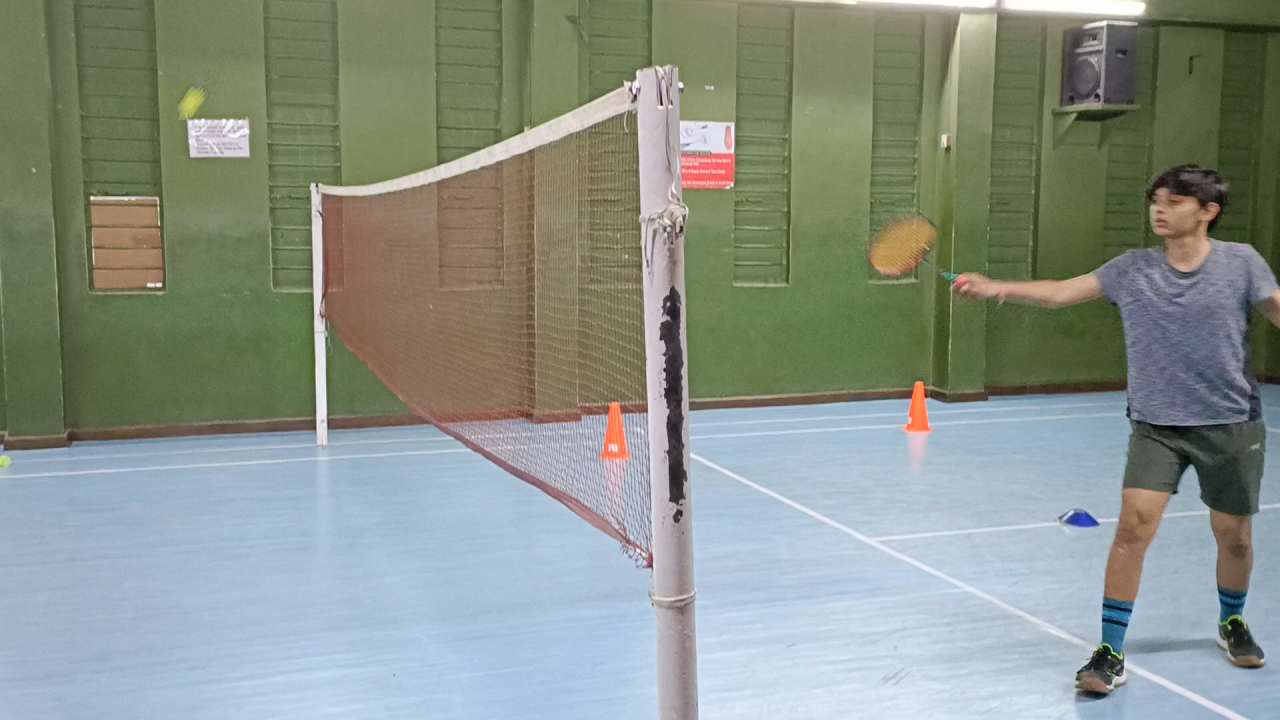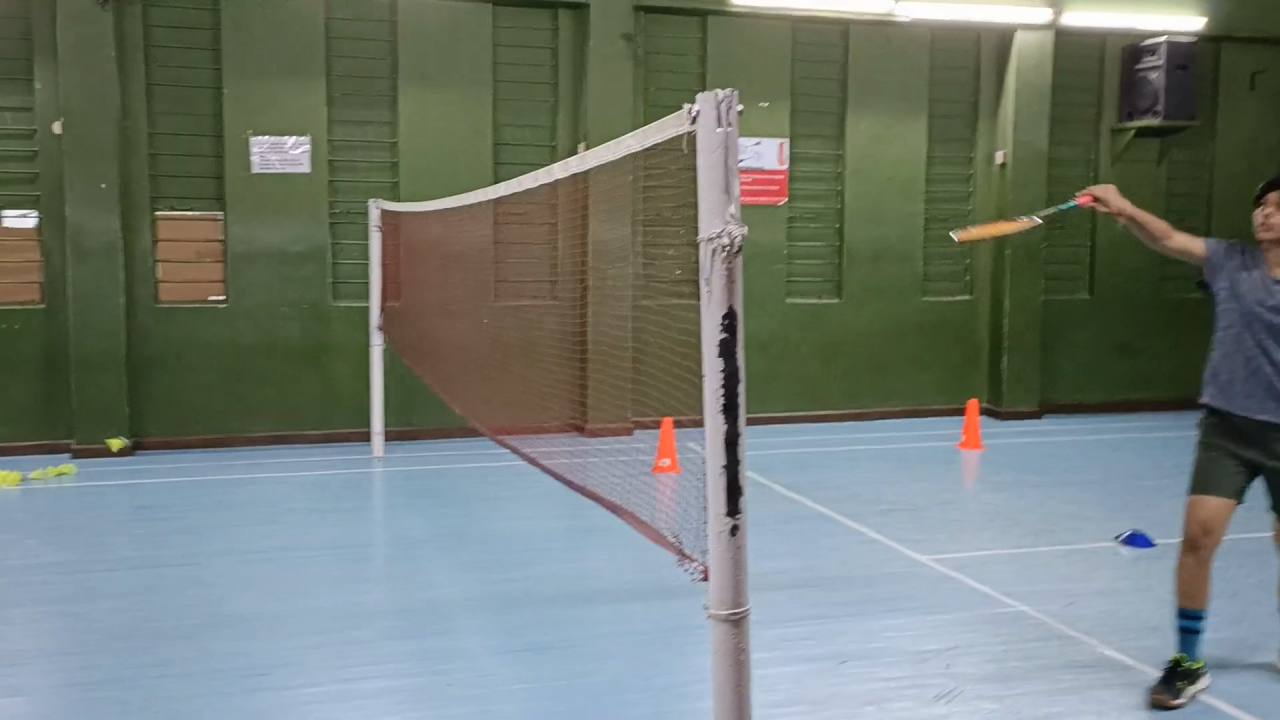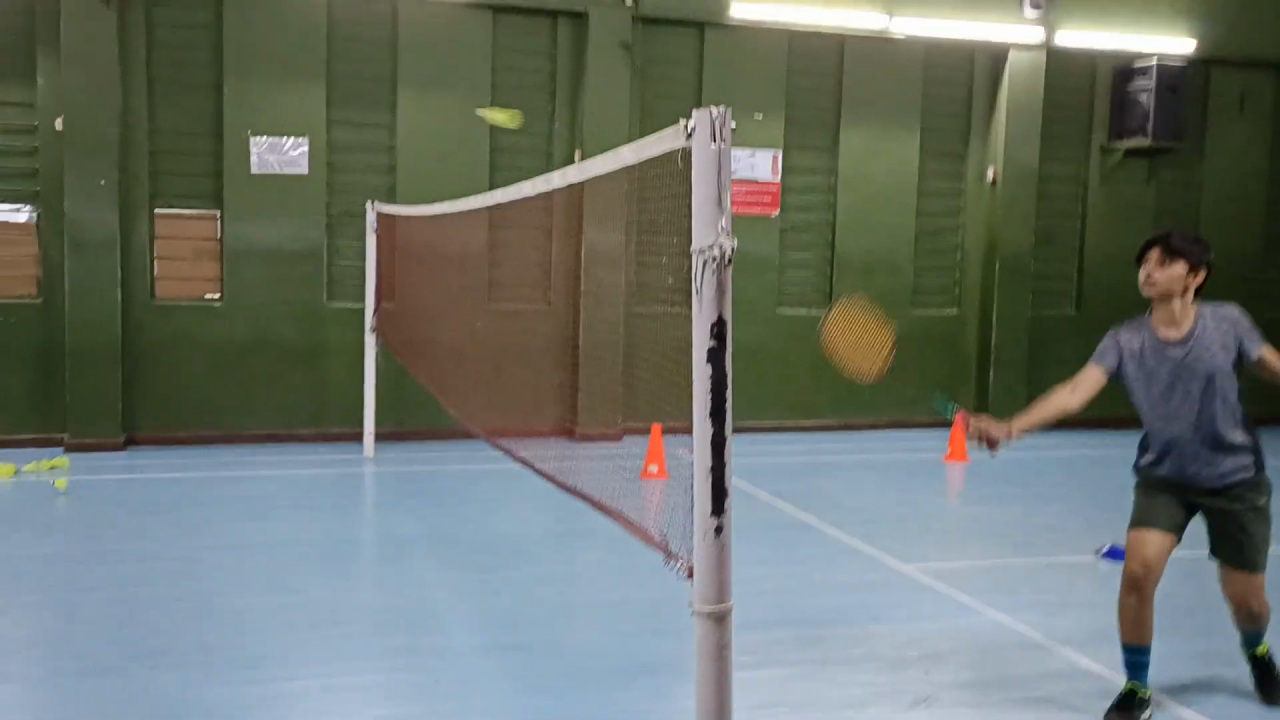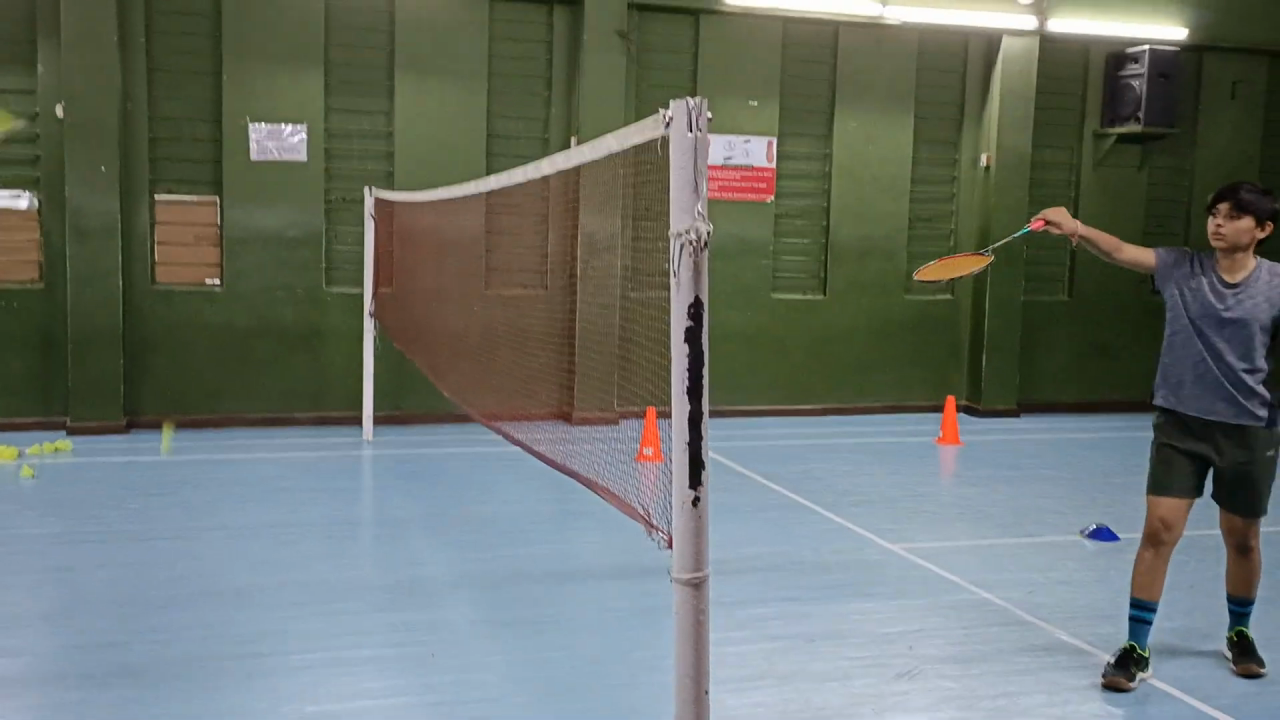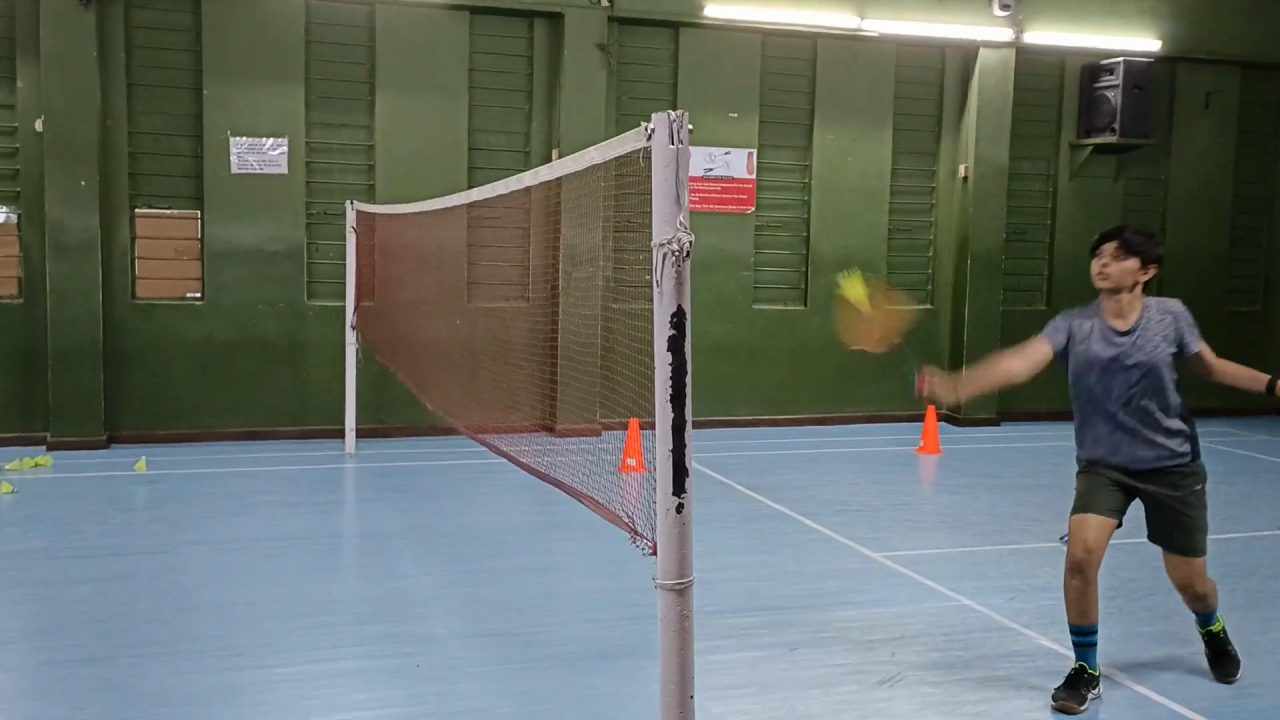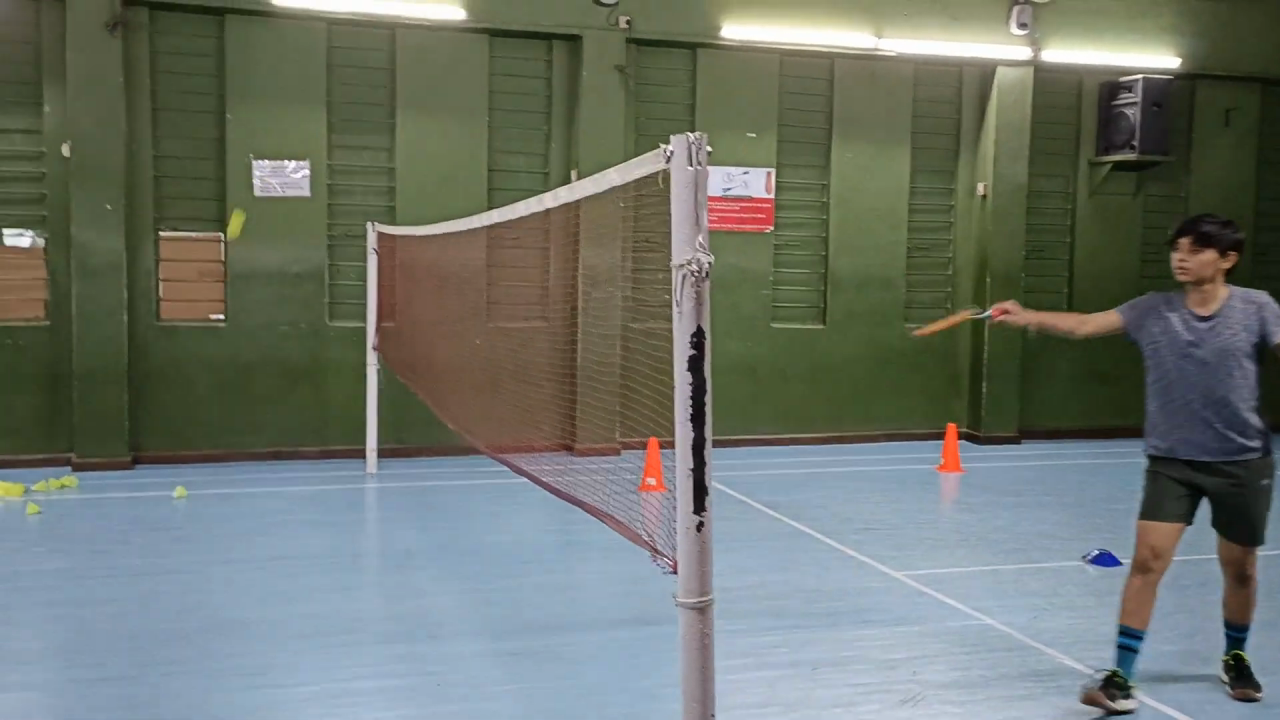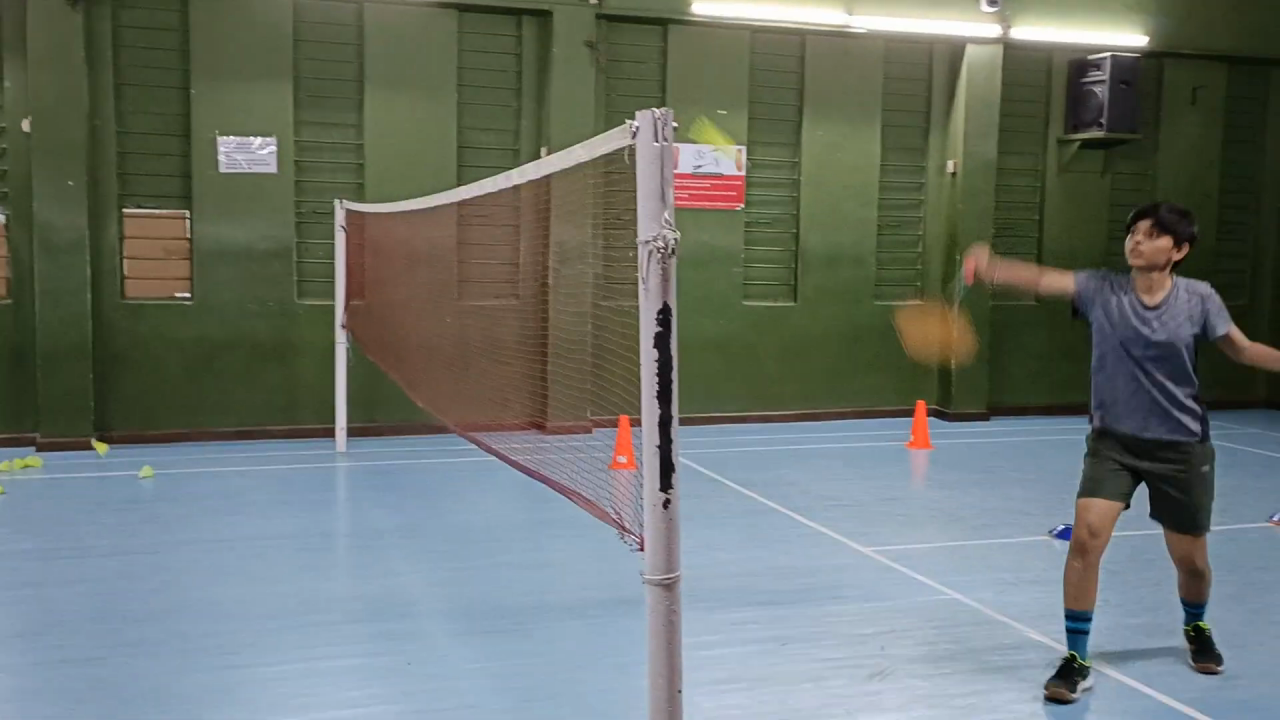
dt=0.7s
person 1, frame 1
right shoulder: (1131, 268)
right elbow: (1060, 292)
right wrist: (995, 287)
left hip: (1231, 423)
right hip: (1156, 423)
left knee: (1235, 536)
right knee: (1133, 527)
left ankle: (1232, 623)
right ankle: (1109, 654)
person 1, frame 2
right shoulder: (1231, 261)
right elbow: (1169, 240)
right wrist: (1125, 208)
right hip: (1227, 424)
right knee: (1199, 535)
right ankle: (1188, 662)
person 1, frame 3
left shoulder: (1230, 323)
right shoulder: (1125, 340)
right elbow: (1075, 392)
right wrist: (1012, 427)
left hip: (1235, 479)
right hip: (1164, 477)
right knee: (1139, 572)
person 1, frame 4
right shoulder: (1181, 268)
right elbow: (1121, 252)
right wrist: (1074, 227)
right hip: (1180, 423)
right knee: (1158, 533)
left ankle: (1239, 633)
right ankle: (1136, 649)
person 1, frame 5
left shoulder: (1171, 314)
right shoulder: (1071, 324)
left elbow: (1211, 365)
right elbow: (1019, 363)
left wrist: (1271, 384)
right wrist: (956, 387)
left hip: (1172, 463)
right hip: (1103, 463)
left knee: (1190, 580)
right knee: (1081, 557)
left ankle: (1213, 630)
right ankle: (1085, 671)
person 1, frame 6
right shoulder: (1152, 310)
right elbow: (1085, 325)
right wrist: (1030, 317)
right hip: (1171, 459)
right knee: (1147, 560)
left ankle: (1235, 658)
right ankle: (1121, 678)
person 1, frame 7
left shoulder: (1199, 298)
right shoulder: (1102, 290)
right elbow: (1043, 281)
right wrist: (992, 267)
left hip: (1182, 443)
right hip: (1113, 441)
left knee: (1190, 559)
right knee: (1086, 537)
left ankle: (1196, 631)
right ankle: (1077, 659)
